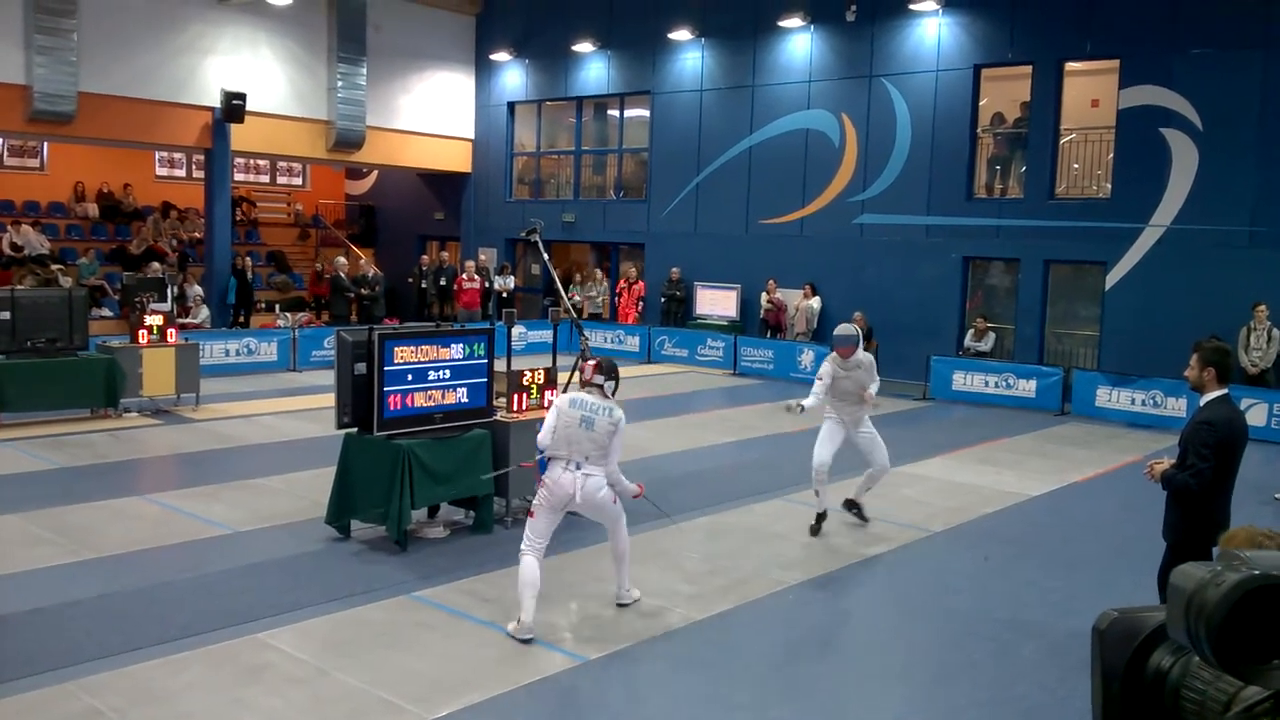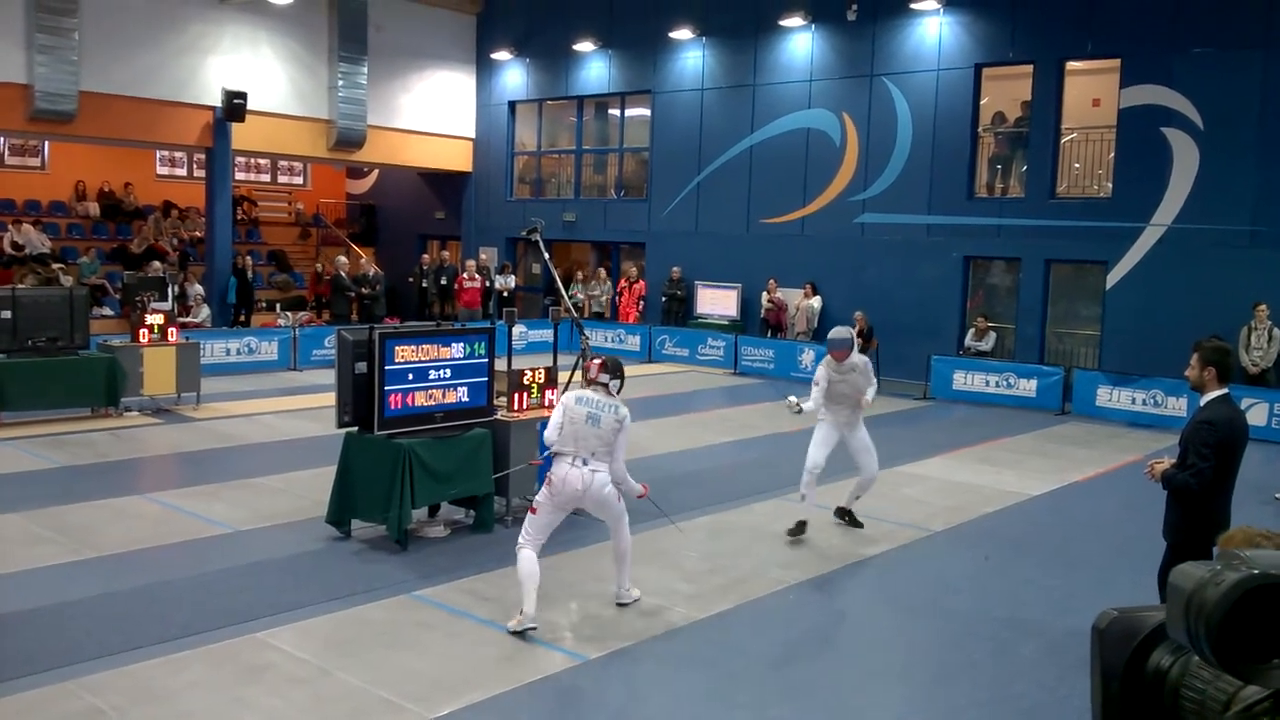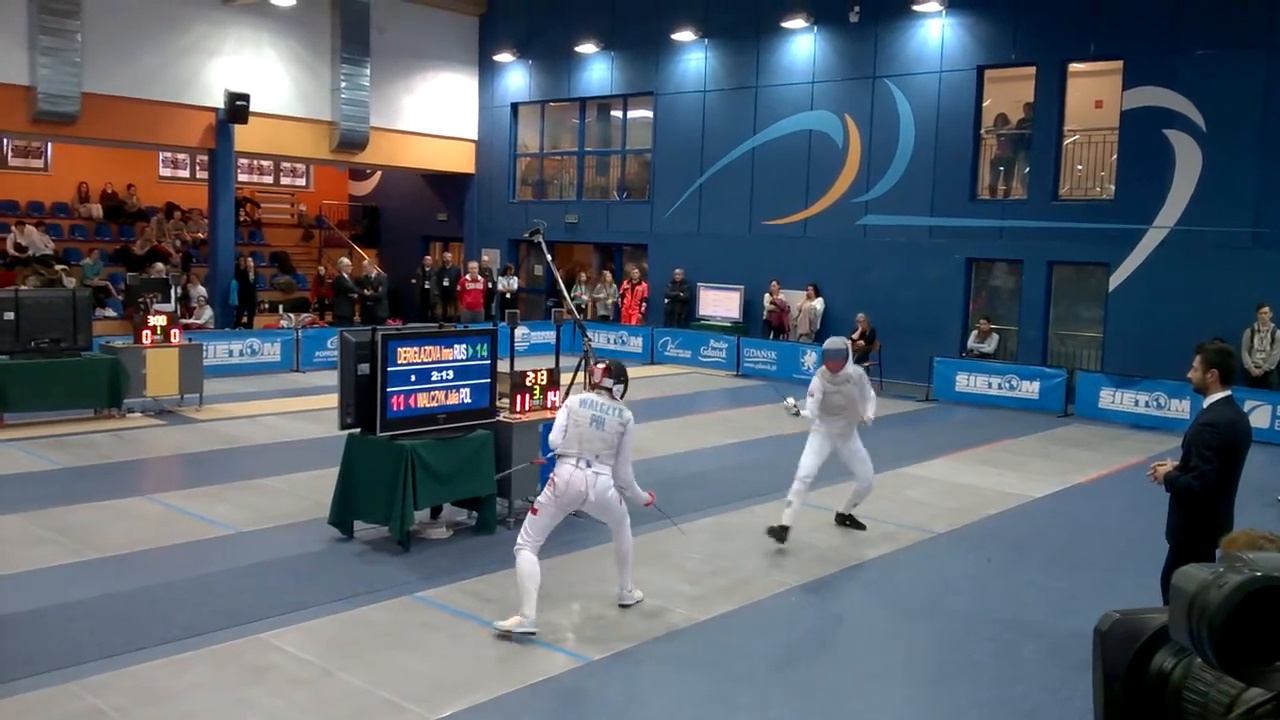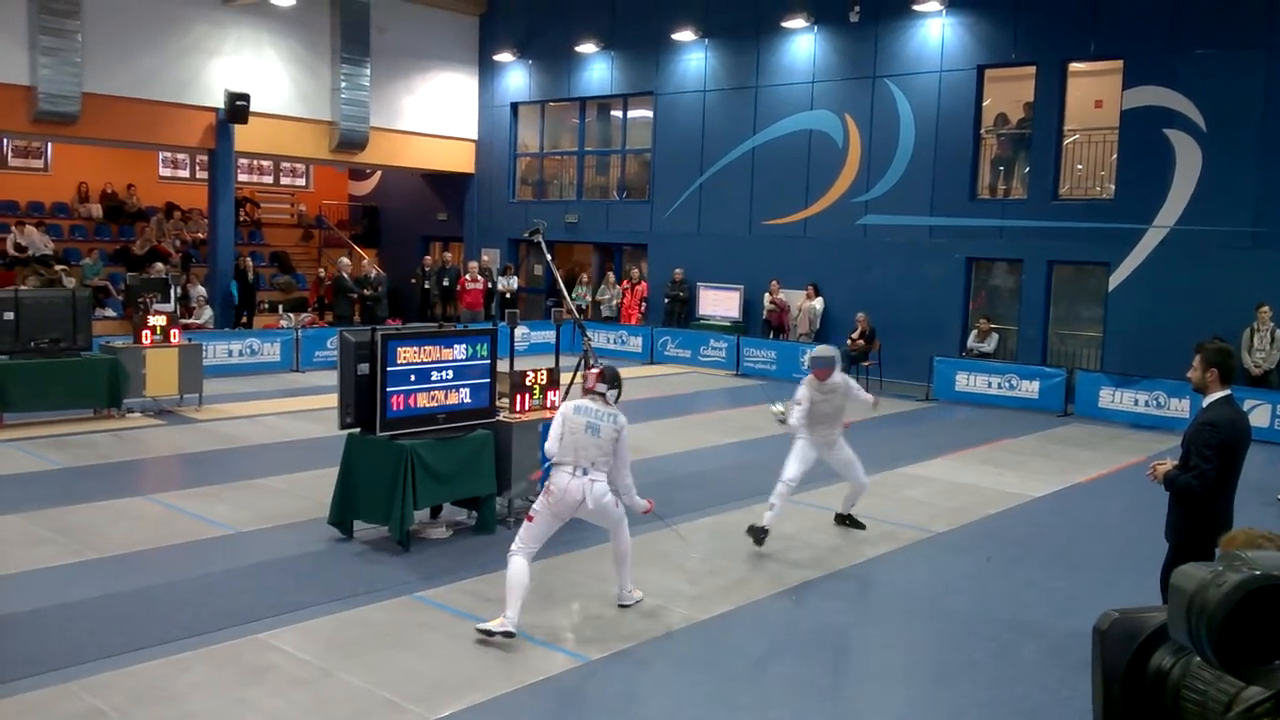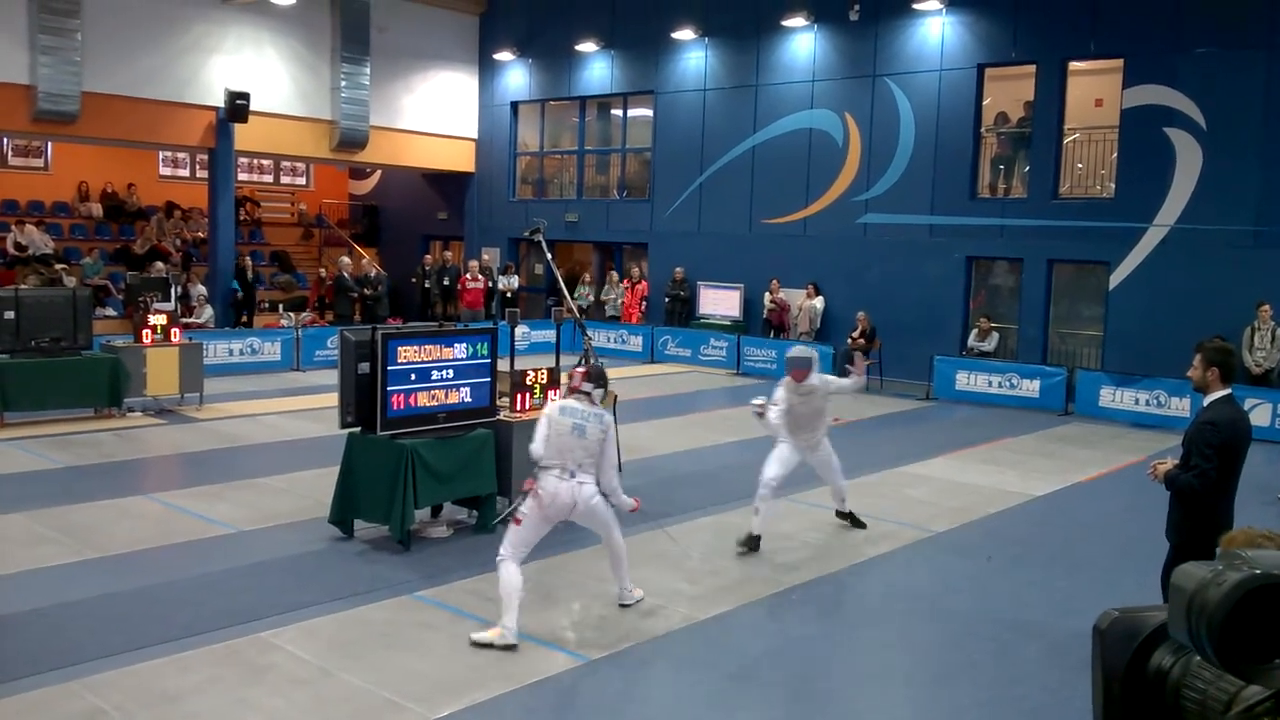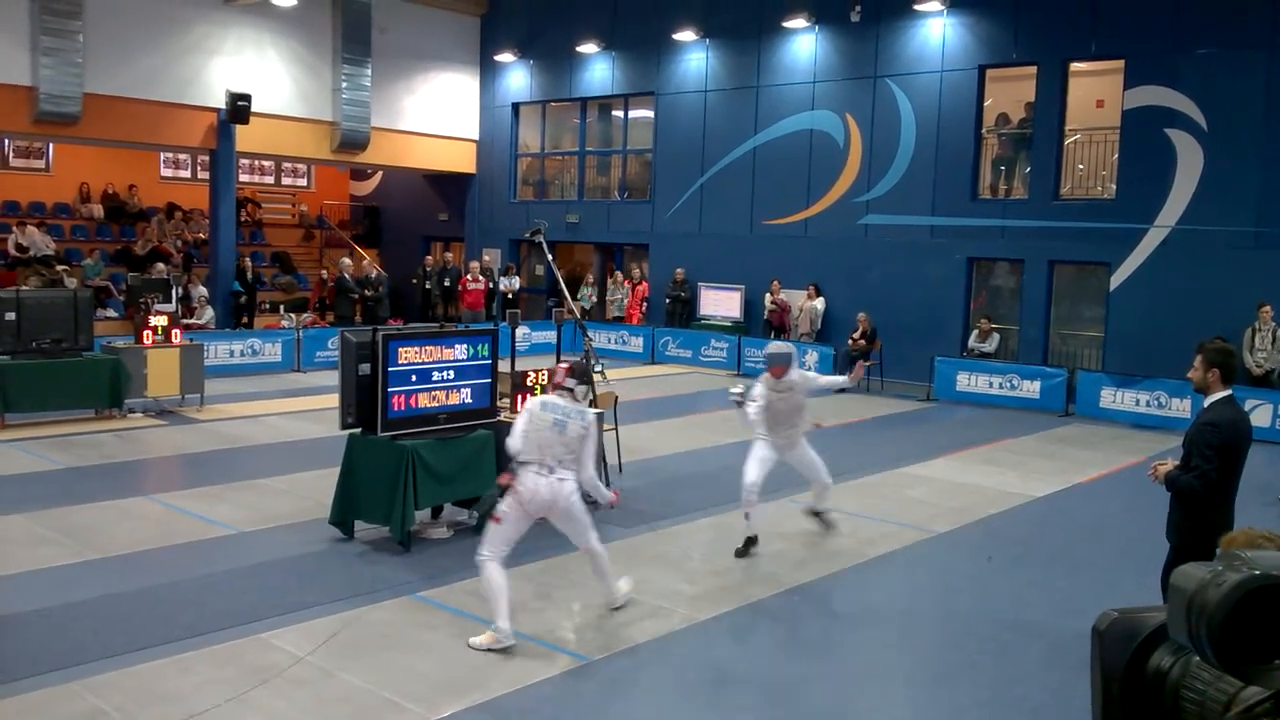
dt=0.1s
person 1, frame 1
left shoulder: (564, 400)
right shoulder: (616, 414)
left elbow: (543, 443)
right elbow: (611, 468)
right wrist: (630, 489)
left hip: (557, 481)
right hip: (593, 486)
left knee: (530, 552)
right knee: (618, 524)
left ankle: (525, 622)
right ankle: (623, 591)
person 1, frame 2
left shoulder: (571, 398)
right shoulder: (621, 412)
left elbow: (550, 440)
right elbow: (617, 466)
right wrist: (635, 489)
left hip: (562, 478)
right hip: (598, 483)
left knee: (527, 545)
right knee: (620, 523)
left ankle: (527, 614)
right ankle: (623, 590)
person 1, frame 3
left shoulder: (574, 401)
right shoulder: (625, 415)
left elbow: (554, 442)
right elbow: (622, 469)
right wrist: (640, 495)
left hip: (566, 480)
right hip: (601, 486)
left knee: (526, 546)
right knee: (621, 525)
left ankle: (526, 617)
right ankle: (626, 591)
person 1, frame 4
left shoulder: (569, 408)
right shoulder: (619, 420)
left elbow: (551, 451)
right elbow: (621, 473)
right wrist: (638, 503)
left hip: (560, 488)
right hip: (596, 491)
left knee: (519, 553)
right knee: (620, 527)
left ankle: (509, 620)
right ankle: (626, 592)
person 1, frame 5
left shoulder: (554, 408)
right shoulder: (605, 419)
left elbow: (537, 453)
right elbow: (607, 474)
right wrist: (625, 502)
left hip: (549, 491)
right hip: (585, 494)
left knee: (508, 558)
right knee: (611, 529)
left ankle: (507, 629)
right ankle: (626, 591)
person 1, frame 6
left shoulder: (536, 403)
right shoulder: (588, 417)
left elbow: (515, 448)
right elbow: (587, 473)
left wrist: (511, 473)
right wrist: (606, 496)
left hip: (528, 489)
right hip: (564, 491)
left knee: (489, 557)
right knee: (588, 540)
left ankle: (502, 631)
right ankle: (615, 593)
person 2, frame 1
left shoulder: (1207, 420)
right shoulder: (1232, 413)
left elbow: (1194, 483)
left wrist: (1165, 475)
right wrist: (1176, 465)
left hip: (1192, 524)
right hip: (1209, 519)
left knee: (1172, 586)
person 2, frame 2
left shoulder: (1207, 420)
right shoulder: (1233, 413)
left elbow: (1195, 483)
left wrist: (1165, 475)
right wrist: (1177, 465)
left hip: (1193, 524)
right hip: (1209, 520)
person 2, frame 3
left shoulder: (1210, 422)
right shoulder: (1236, 415)
left elbow: (1198, 485)
left wrist: (1168, 477)
right wrist: (1179, 467)
left hip: (1196, 526)
right hip: (1212, 521)
person 2, frame 4
left shoulder: (1210, 422)
right shoulder: (1235, 414)
left elbow: (1197, 485)
left wrist: (1168, 476)
right wrist: (1179, 467)
left hip: (1195, 526)
right hip: (1211, 522)
person 2, frame 5
left shoulder: (1210, 421)
right shoulder: (1236, 413)
left elbow: (1198, 484)
left wrist: (1168, 475)
right wrist: (1179, 466)
left hip: (1196, 525)
right hip: (1212, 521)
person 2, frame 6
left shoulder: (1211, 422)
right shoulder: (1236, 414)
left elbow: (1199, 486)
left wrist: (1169, 477)
right wrist: (1180, 467)
left hip: (1196, 526)
right hip: (1213, 522)
person 3, frame 1
left shoulder: (867, 360)
right shoulder: (829, 365)
left elbow: (875, 380)
right elbow: (816, 396)
left wrist: (871, 392)
right wrist: (800, 406)
left hip: (860, 420)
right hip: (835, 419)
left knee: (882, 466)
right knee: (820, 464)
left ankle: (853, 501)
right ankle: (821, 513)
person 3, frame 2
left shoulder: (863, 363)
right shoulder: (825, 369)
left elbow: (871, 384)
right elbow: (815, 403)
left wrist: (868, 398)
right wrist: (799, 407)
left hip: (854, 424)
right hip: (829, 422)
left knee: (870, 474)
right knee: (812, 466)
left ankle: (844, 510)
right ankle: (801, 521)
person 3, frame 3
left shoulder: (858, 374)
right shoulder: (820, 379)
left elbow: (869, 396)
right elbow: (811, 413)
left wrist: (868, 414)
right wrist: (796, 411)
left hip: (848, 435)
right hip: (822, 433)
left knee: (866, 482)
right knee: (804, 475)
left ankle: (844, 514)
right ankle: (784, 527)
person 3, frame 4
left shoulder: (843, 382)
right shoulder: (806, 388)
left elbow: (861, 395)
right elbow: (797, 423)
left wrist: (872, 400)
right wrist: (784, 419)
left hip: (833, 442)
right hip: (807, 441)
left knee: (861, 483)
right knee: (788, 479)
left ankle: (843, 514)
right ankle: (763, 529)
person 3, frame 5
left shoulder: (823, 382)
right shoulder: (784, 390)
left elbow: (851, 385)
right elbow: (775, 424)
left wrist: (859, 374)
right wrist: (762, 415)
left hip: (818, 443)
right hip: (790, 443)
left knee: (838, 484)
right knee: (768, 479)
left ankle: (844, 512)
right ankle: (755, 535)
person 3, frame 6
left shoulder: (803, 379)
right shoulder: (762, 386)
left elbow: (827, 382)
right elbow: (753, 421)
left wrist: (849, 379)
right wrist: (742, 406)
left hip: (795, 442)
right hip: (767, 441)
left knee: (824, 482)
right knee: (750, 484)
left ankle: (815, 508)
right ankle: (751, 536)
